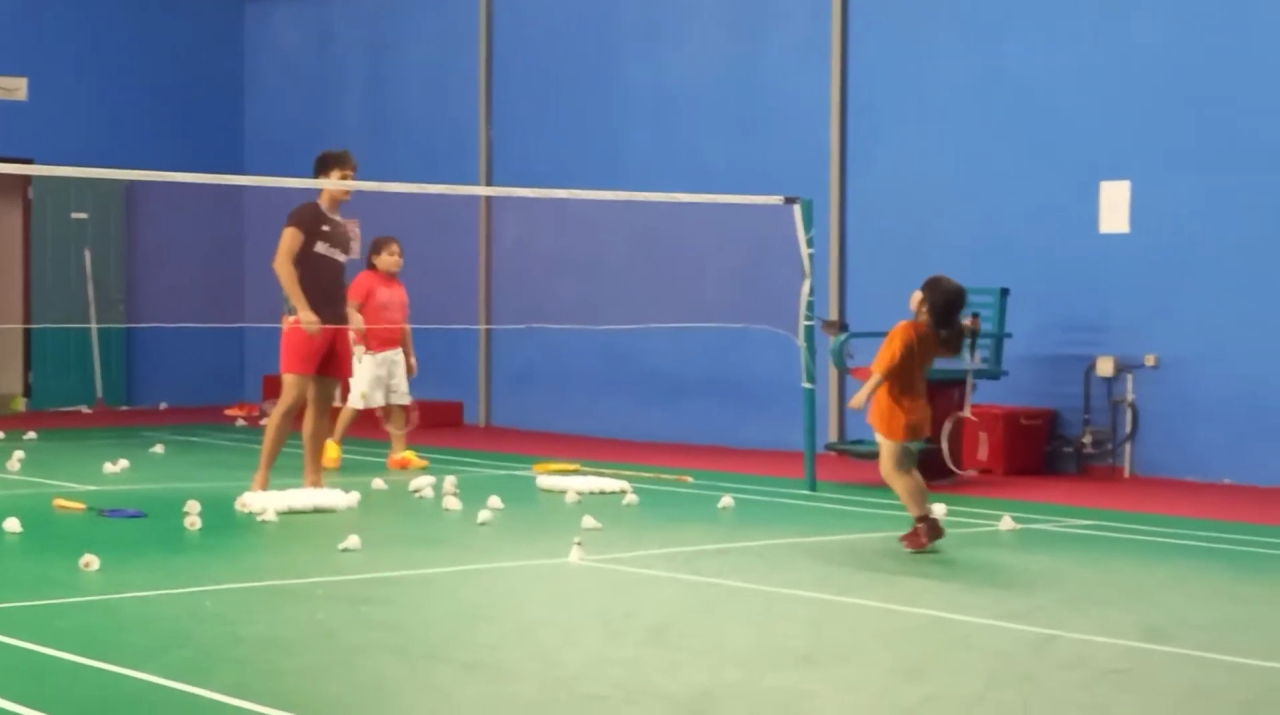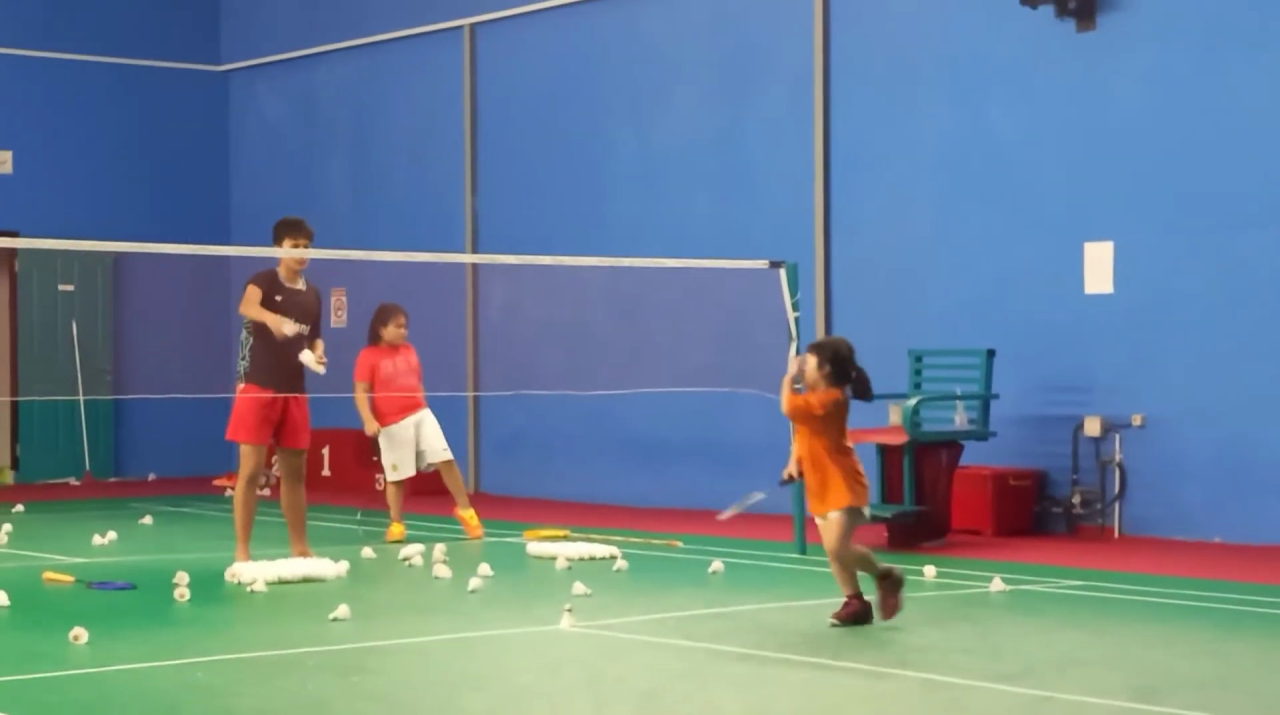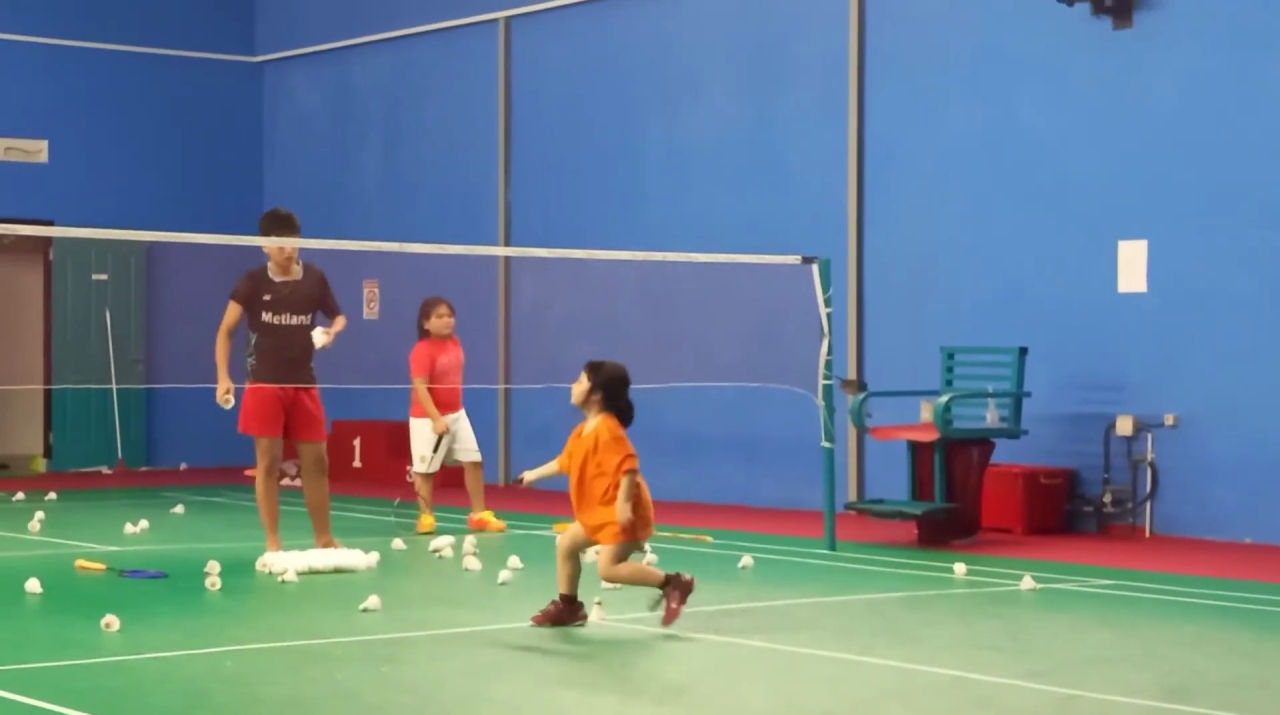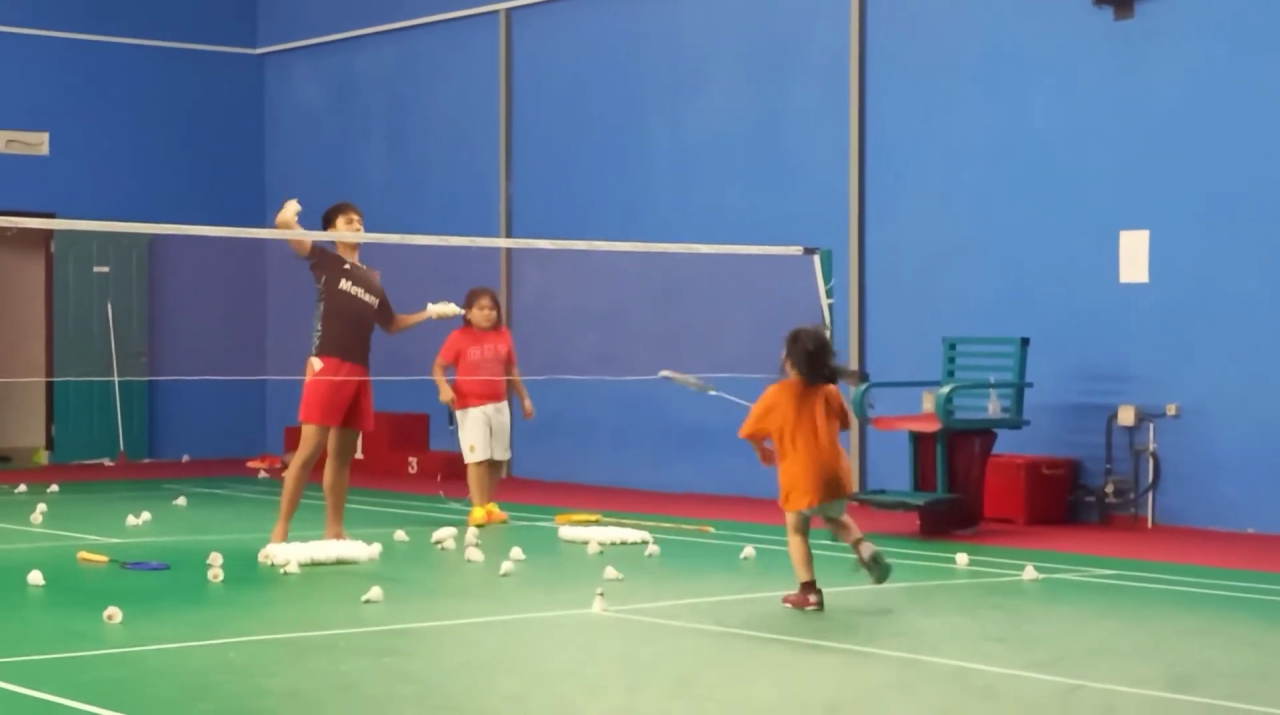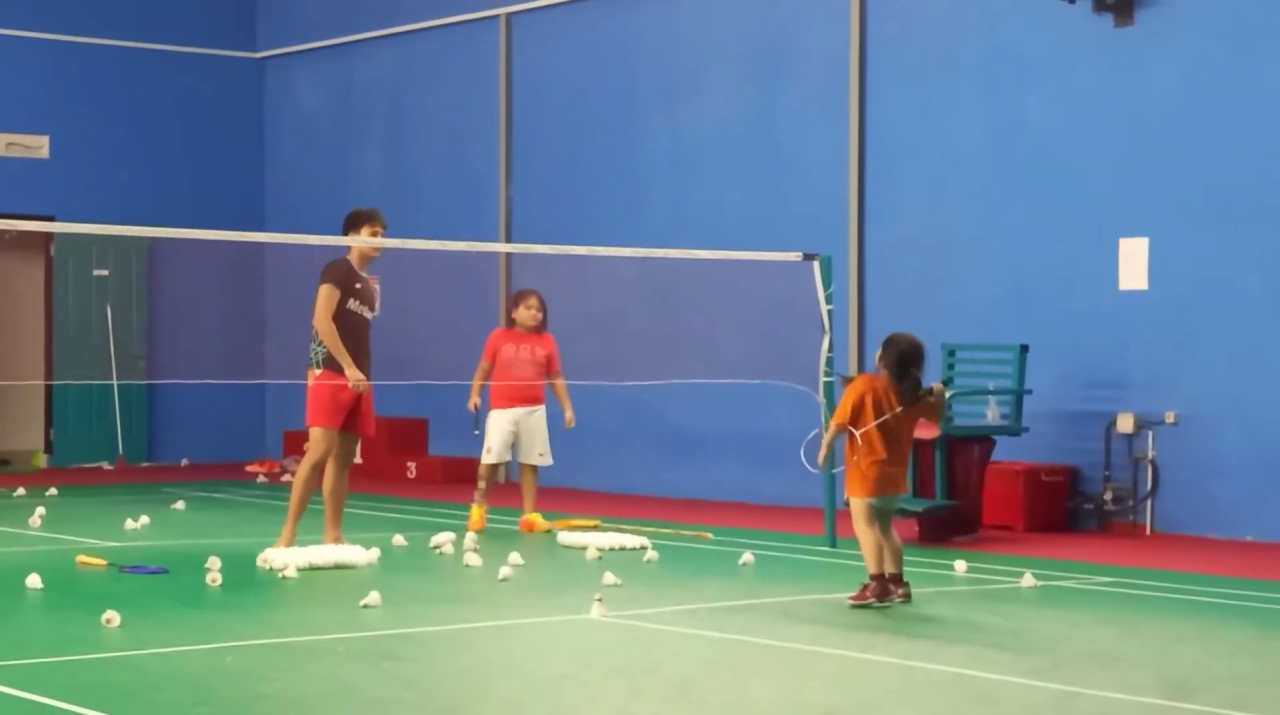
dt=1s
person 1, frame 1
left shoulder: (343, 230)
right shoulder: (305, 215)
right elbow: (282, 262)
left wrist: (350, 318)
right wrist: (303, 310)
left hip: (335, 325)
right hip: (305, 322)
left knee: (322, 403)
right knee: (292, 399)
left ankle: (312, 479)
right ankle: (261, 477)
person 1, frame 2
left shoulder: (313, 295)
right shoulder: (263, 281)
right elbow: (246, 306)
left wrist: (317, 353)
right wrist: (272, 318)
left hip: (294, 392)
right hip: (257, 389)
left knee: (294, 471)
right knee: (251, 470)
left ankle: (300, 548)
right ankle: (242, 551)
person 1, frame 3
left shoulder: (315, 278)
right shoulder: (252, 282)
left elbow: (338, 316)
right elbow: (225, 331)
left wrist: (331, 331)
right wrist: (223, 377)
left hip: (304, 385)
right hip: (264, 385)
left knee: (317, 462)
right knee: (268, 464)
left ankle: (324, 539)
right ankle: (272, 543)
person 1, frame 4
left shoulder: (372, 280)
right shoulder: (325, 260)
left elbow: (391, 324)
right elbow: (284, 222)
left wrist: (431, 312)
right wrist: (292, 208)
left hip: (359, 372)
right hip: (327, 367)
left knee: (342, 454)
right knee: (309, 450)
left ankle: (334, 530)
right ankle: (281, 531)
person 1, frame 5
left shoulder: (369, 286)
right shoulder: (337, 270)
right elbow: (321, 321)
right wrist: (348, 367)
left hip: (357, 380)
right hip: (330, 375)
left knee: (343, 458)
right knee: (320, 452)
left ankle: (333, 534)
right ankle: (288, 532)
person 2, frame 1
left shoulder: (905, 331)
right shoulder: (938, 336)
left elbow: (887, 366)
right elbow: (952, 345)
left wrist: (865, 393)
right wrist: (962, 328)
left hip: (898, 413)
right hip: (913, 412)
left knee: (891, 470)
right knee: (906, 469)
left ankle: (925, 523)
right ankle: (924, 524)
person 2, frame 2
left shoulder: (831, 399)
right shoulder: (812, 399)
left elbow: (787, 407)
right elbow: (801, 437)
left wrist: (788, 379)
right wrist: (794, 462)
left hip: (843, 486)
right hip: (819, 488)
left knee: (837, 545)
right knee: (834, 549)
left ankle: (886, 576)
right ankle: (855, 602)
person 2, frame 3
left shoulder: (608, 429)
right shoulder: (582, 429)
left elbow: (628, 467)
right elbow: (565, 462)
left wrist: (624, 503)
right wrist: (533, 473)
left hip: (620, 511)
right hip: (595, 511)
left knee: (608, 568)
right knee: (566, 546)
left ankle: (673, 583)
right ankle: (569, 606)
person 2, frame 4
left shoulder: (775, 394)
right shoulder: (830, 392)
left elbow: (751, 432)
right elbow: (845, 424)
left wrist: (763, 452)
left hip: (801, 477)
right hip: (834, 474)
left knee: (796, 533)
right knee: (837, 520)
left ankle: (808, 591)
right ankle: (864, 549)
person 2, frame 5
left shoulder: (864, 385)
right shoulder: (913, 394)
left elbow: (841, 419)
right elbow: (936, 415)
left wrist: (825, 444)
right wrist: (939, 395)
left hip: (867, 471)
right hip: (894, 473)
left knee: (864, 525)
right knee: (885, 527)
left ankle: (877, 584)
right ankle: (897, 583)
person 3, frame 1
left shoulder: (399, 286)
right shoulder: (365, 280)
right elbow: (349, 311)
left wrist: (410, 354)
left hip: (396, 353)
right hip: (369, 352)
left knee: (399, 403)
right knee: (359, 401)
left ankle: (400, 453)
right ankle: (333, 446)
person 3, frame 2
left shoulder: (409, 351)
right shoulder: (368, 356)
right elbow: (360, 393)
left wrist: (423, 411)
right wrist: (369, 420)
left hip: (421, 416)
right hip: (391, 425)
left knee: (446, 460)
right knee: (396, 476)
left ankle: (465, 510)
right ankle: (396, 524)
person 3, frame 3
left shoulder: (455, 343)
right shoulder: (422, 350)
right elbow: (420, 388)
right wrist: (436, 418)
left hip: (457, 414)
right hip: (427, 418)
left knee: (474, 460)
right knee: (425, 468)
left ankle: (479, 514)
right ankle: (425, 516)
person 3, frame 4
left shoulder: (503, 335)
right shoulder: (459, 338)
left elbow: (511, 369)
right elbow: (438, 367)
left wrist: (524, 397)
right wrist: (444, 387)
left hip: (499, 405)
right hip: (470, 407)
left knee: (498, 458)
right knee: (477, 458)
left ankle: (489, 504)
right ankle: (478, 509)
person 3, frame 5
left shoulder: (547, 341)
right shoulder: (499, 337)
left elbow: (556, 378)
right elbow: (483, 369)
left wrist: (567, 408)
right wrist: (475, 394)
left hip: (534, 410)
right hip: (502, 409)
left knee: (530, 464)
right knee: (491, 458)
left ankle: (529, 515)
right ankle: (478, 507)
